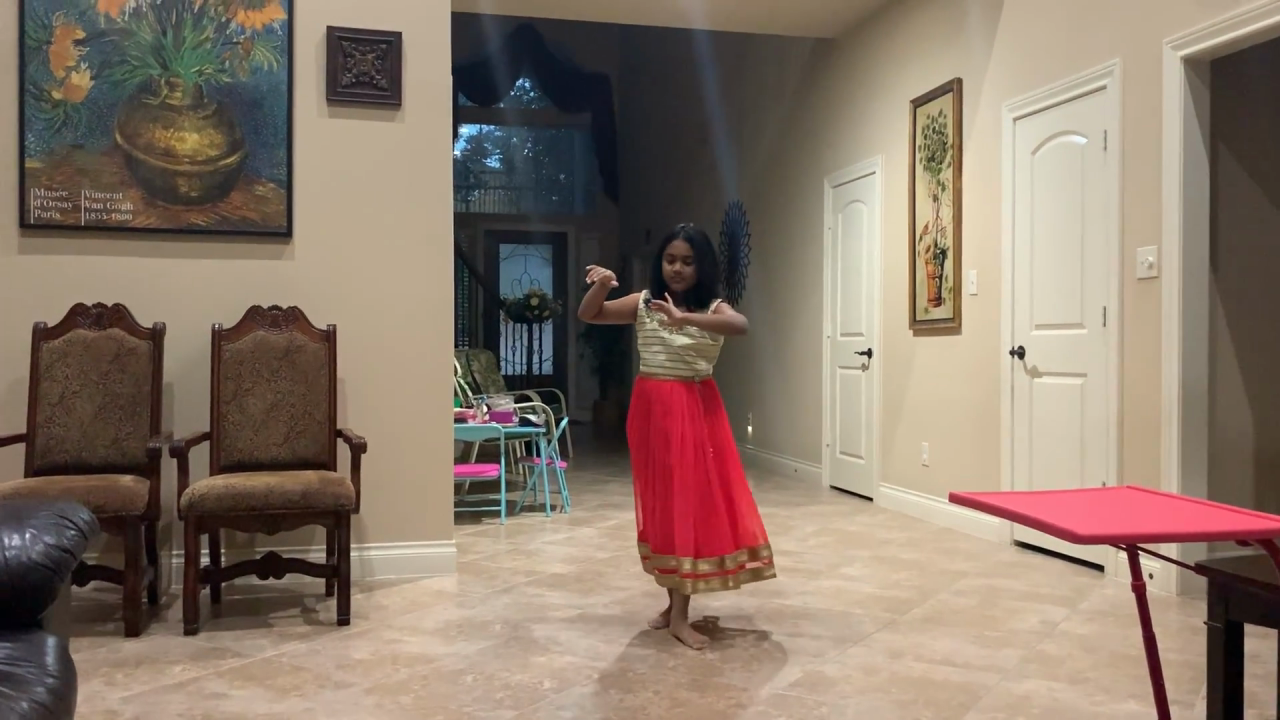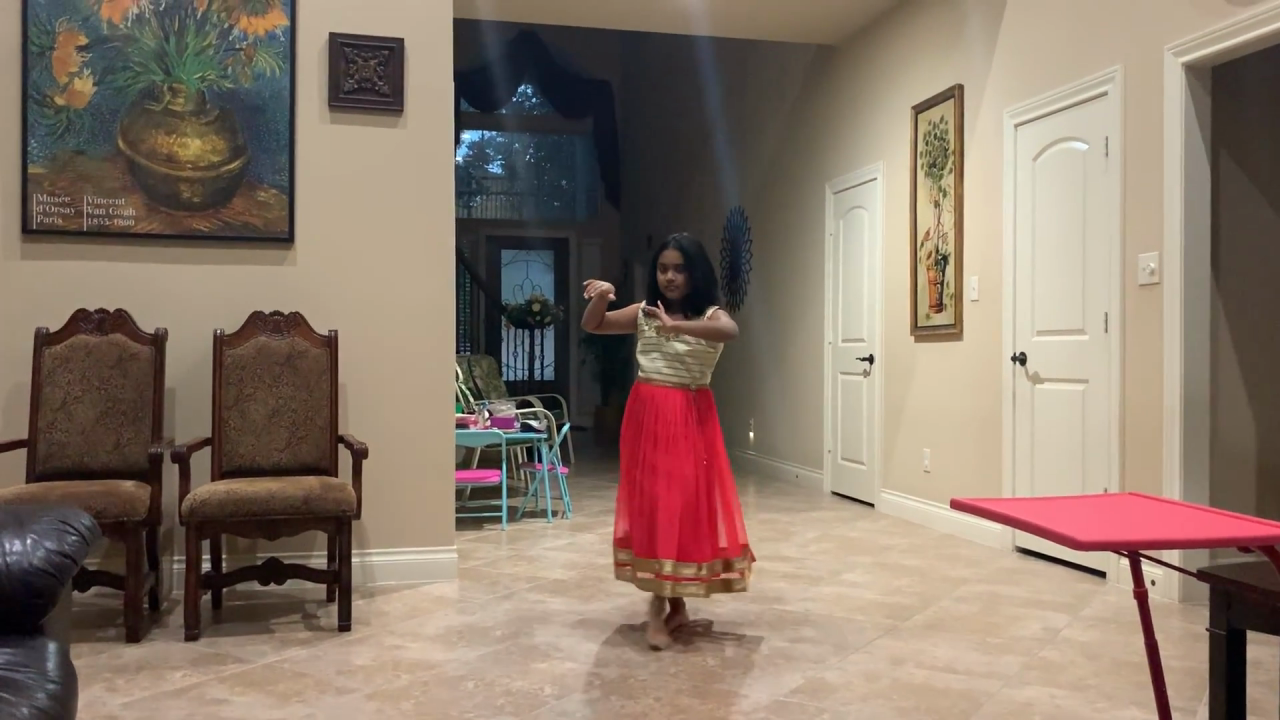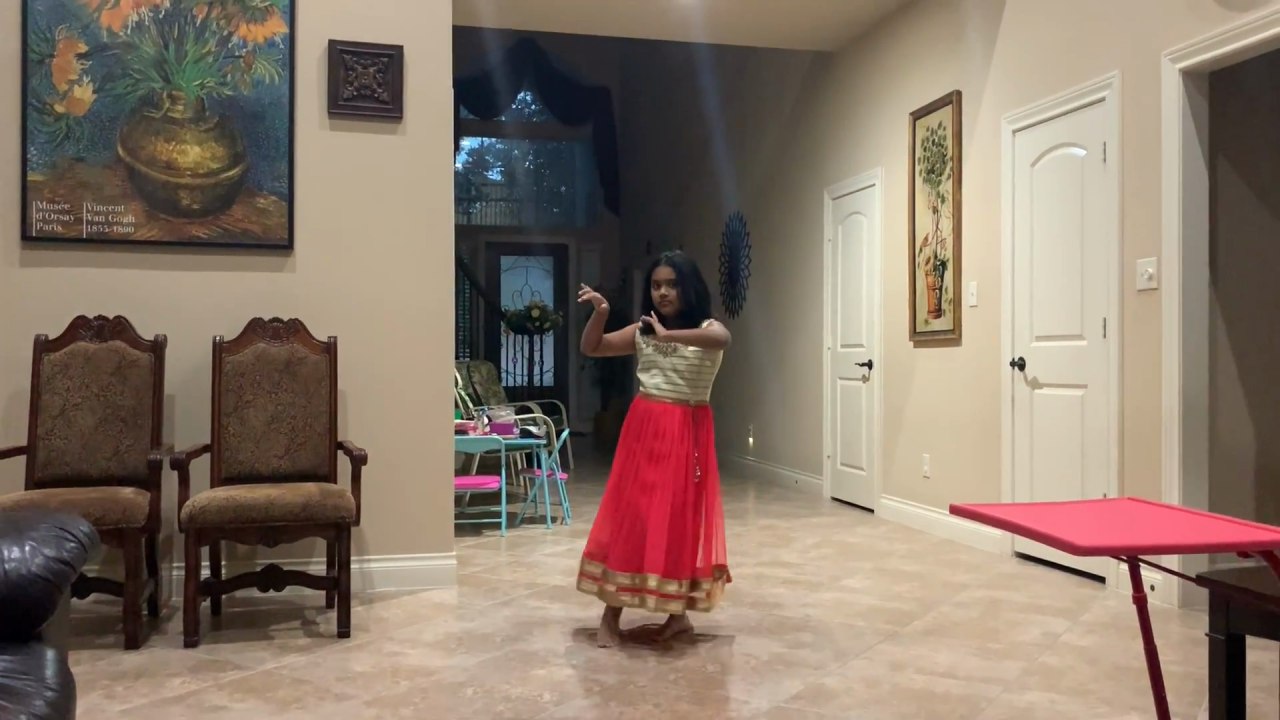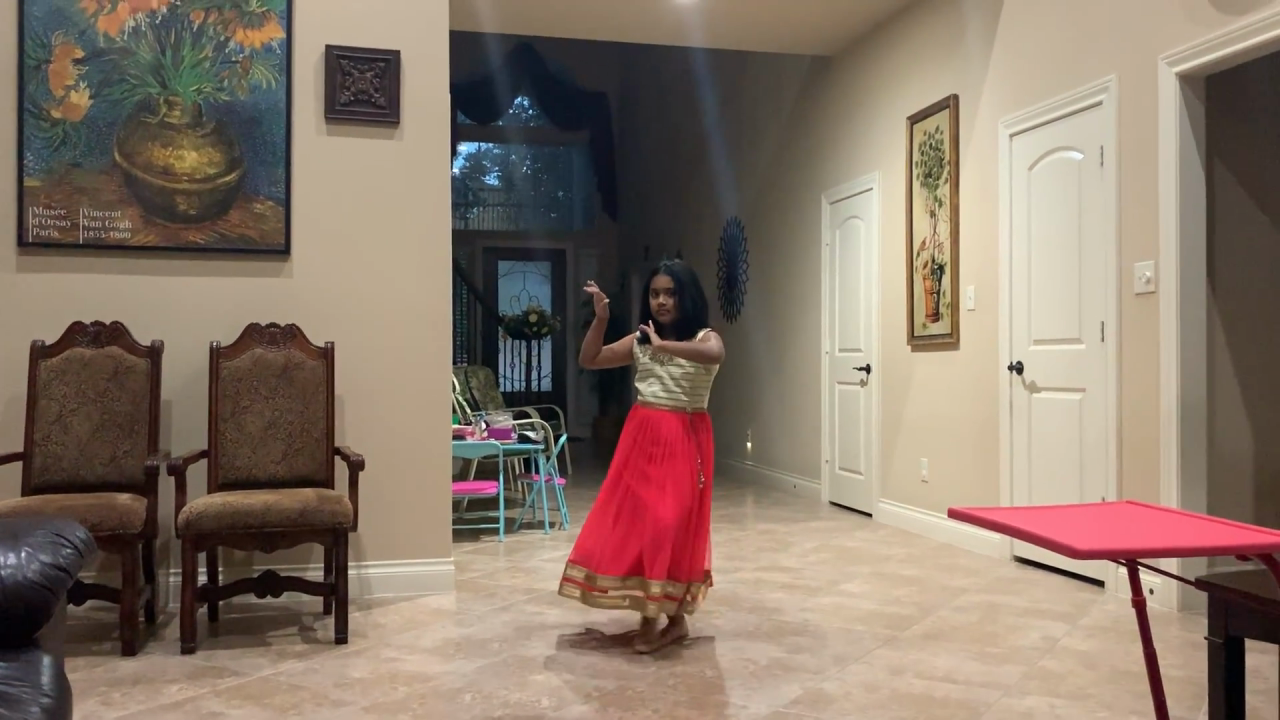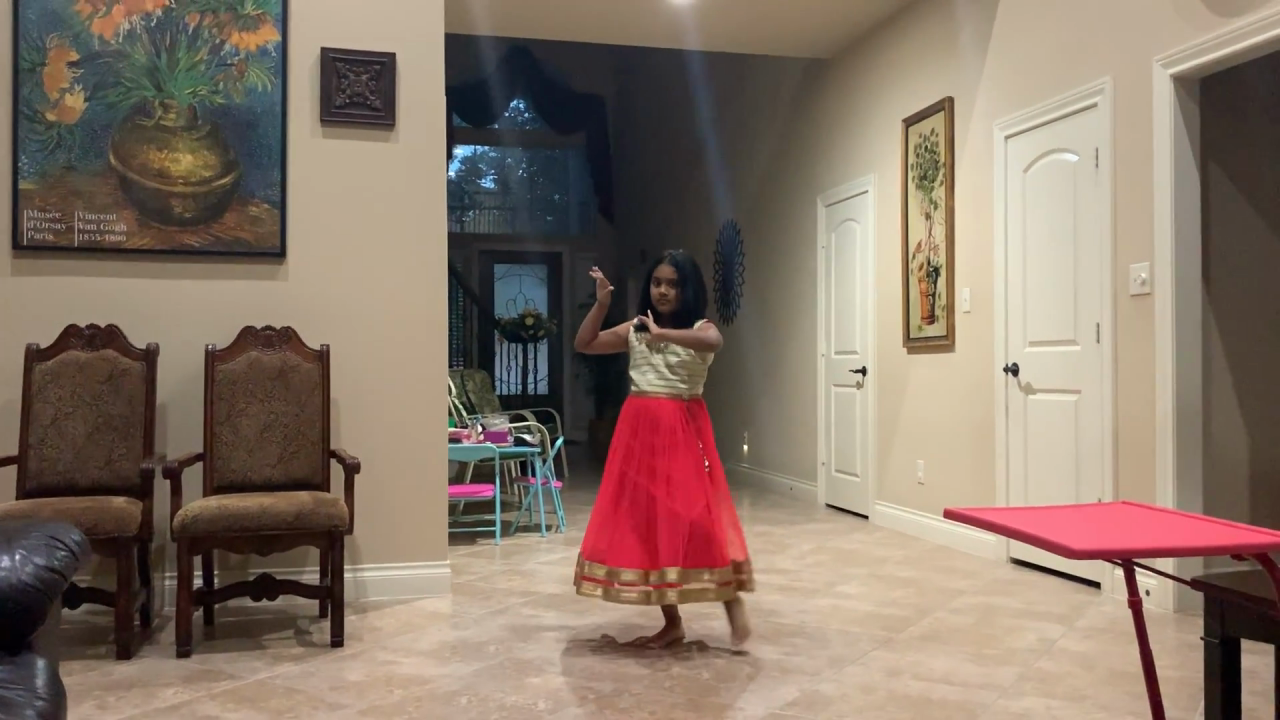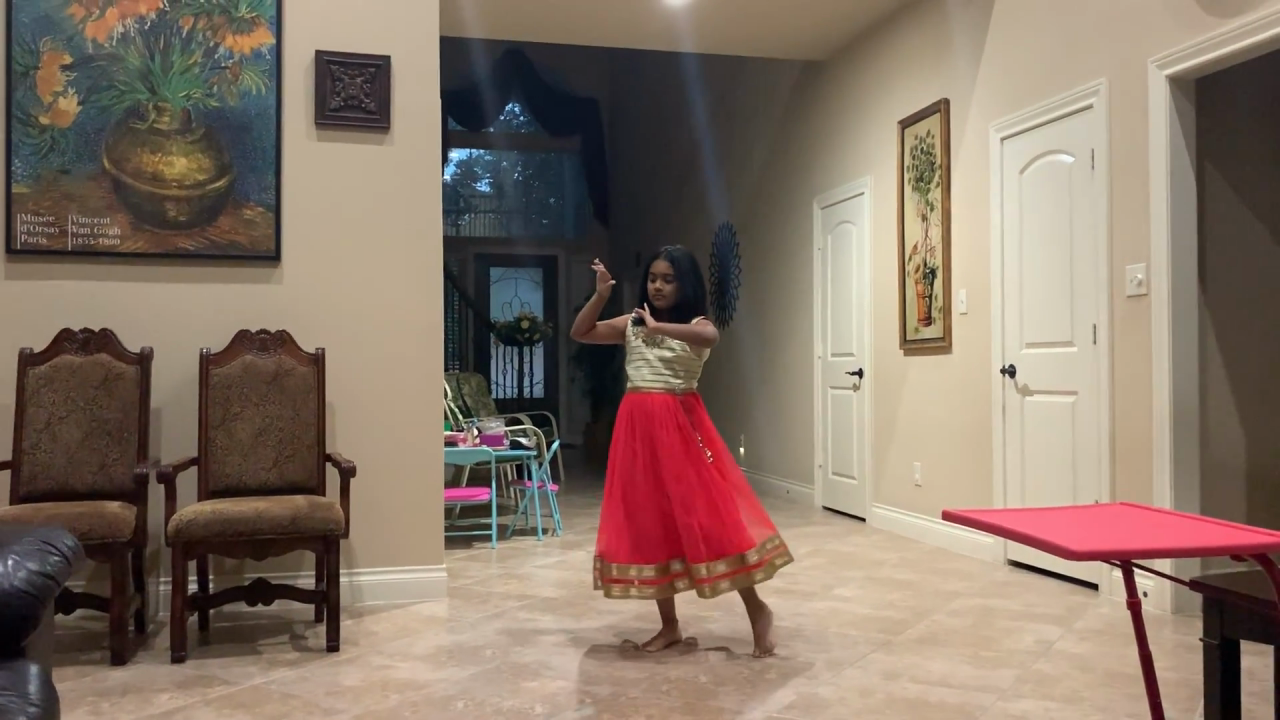
dt=0.2s
person 1, frame 1
left shoulder: (713, 309)
right shoulder: (643, 303)
left elbow: (741, 325)
right elbow: (588, 314)
left wrist: (681, 318)
right wrist: (601, 286)
left hip: (696, 408)
right hip: (650, 408)
left knee: (697, 499)
right knee: (662, 499)
left ankle: (681, 611)
right ankle: (676, 604)
person 1, frame 2
left shoulder: (710, 315)
right shoulder: (645, 312)
left elbow: (731, 331)
right elbow: (592, 325)
left wrist: (676, 325)
right wrist: (602, 298)
left hip: (690, 415)
right hip: (645, 413)
left knee: (685, 504)
right knee: (648, 503)
left ankle: (670, 606)
right ankle: (661, 607)
person 1, frame 3
left shoulder: (706, 328)
right shoulder: (641, 331)
left elbow: (723, 339)
right elbow: (590, 348)
left wrist: (670, 334)
right wrist: (599, 311)
left hip: (687, 431)
right hip: (642, 428)
left knee: (670, 519)
right knee: (630, 516)
left ankle: (676, 610)
right ankle: (629, 610)
person 1, frame 4
left shoulder: (704, 337)
right shoulder: (639, 340)
left elbow: (715, 354)
right elbow: (588, 360)
left wrist: (664, 345)
right wrist: (601, 317)
left hip: (684, 438)
right hip: (642, 437)
left knee: (669, 523)
right knee: (630, 521)
left ankle: (658, 613)
right ankle: (674, 618)
person 1, frame 5
left shoulder: (701, 328)
right shoulder: (635, 329)
left elbow: (714, 342)
right elbow: (583, 344)
left wrist: (661, 334)
right wrist: (601, 303)
left hip: (683, 426)
right hip: (639, 426)
left knee: (694, 515)
right knee: (641, 516)
left ankle: (734, 603)
right ankle: (672, 622)
person 1, frame 6
left shoulder: (696, 325)
right shoulder: (631, 324)
left elbow: (710, 337)
right elbow: (579, 333)
left wrist: (657, 327)
right wrist: (600, 295)
left hip: (680, 422)
right hip: (636, 424)
left knee: (706, 510)
right knee: (645, 517)
left ankle: (755, 604)
right ankle: (669, 625)
